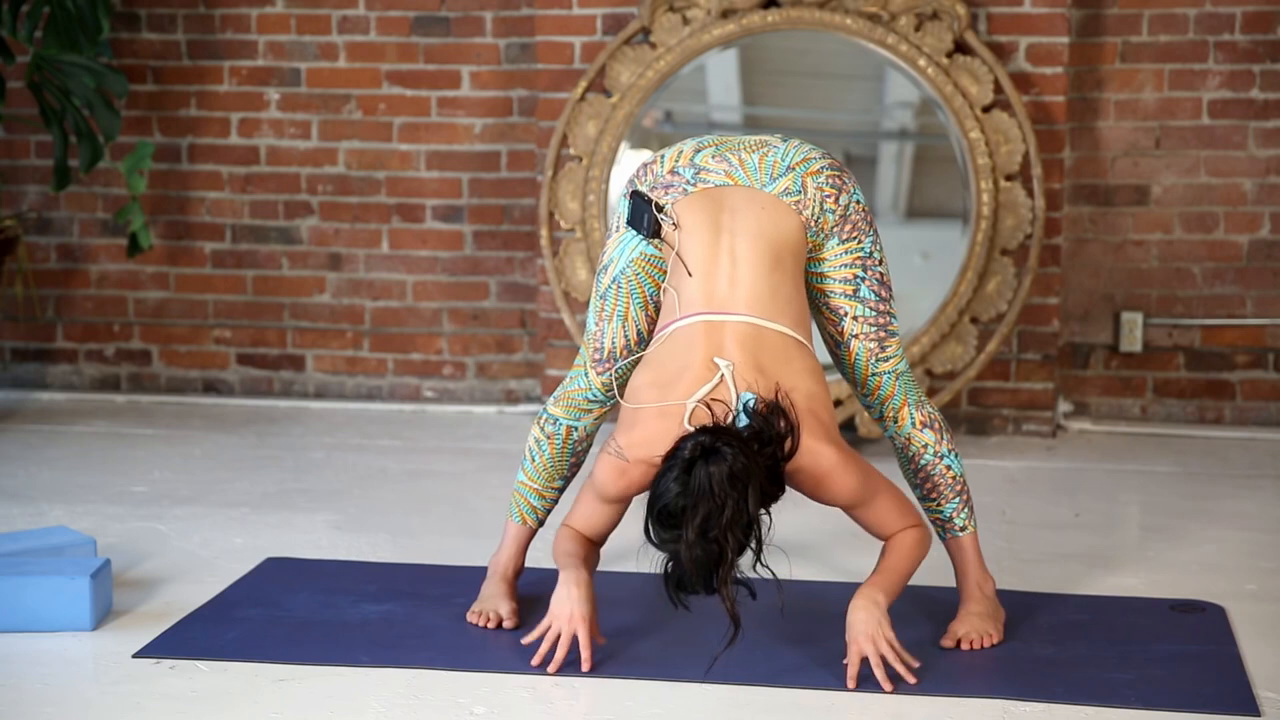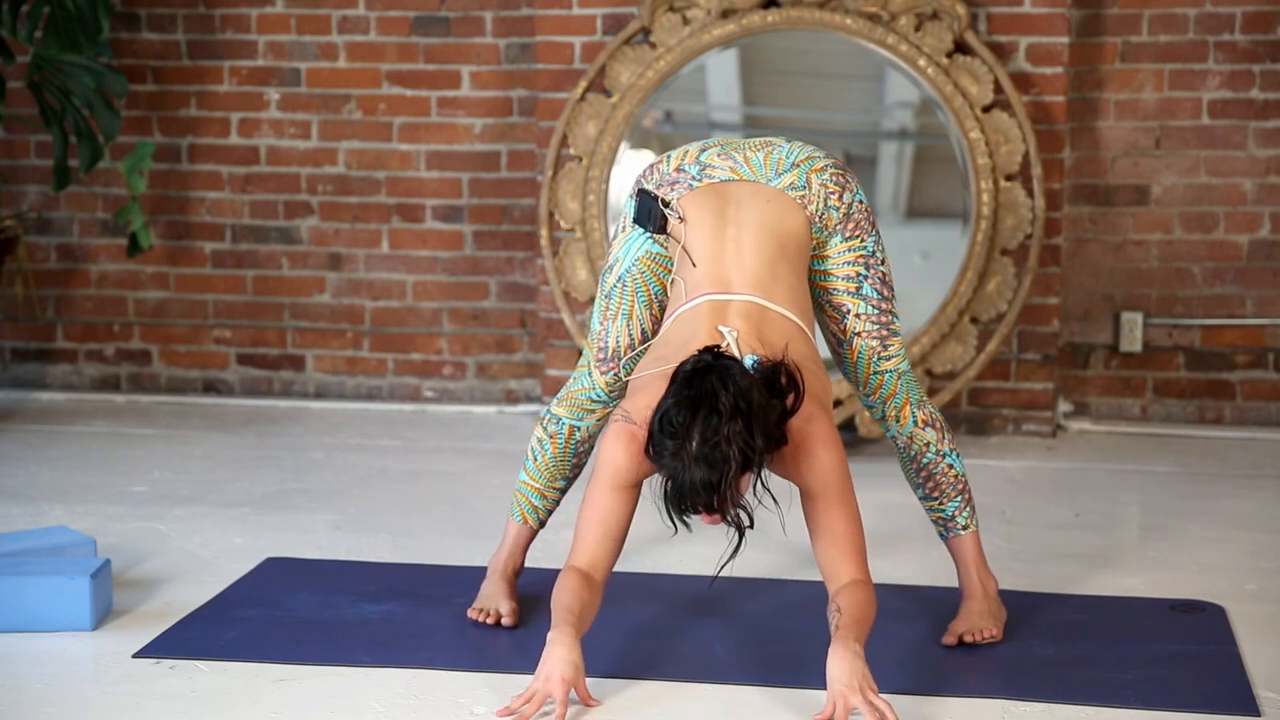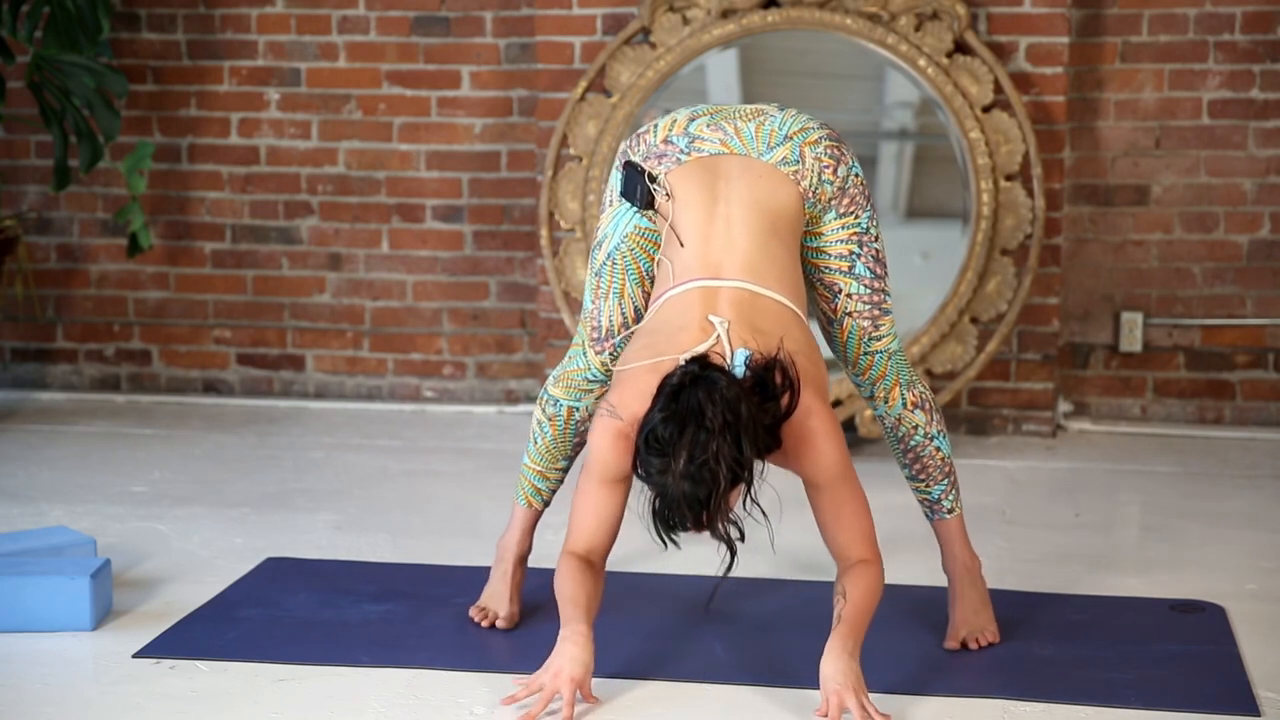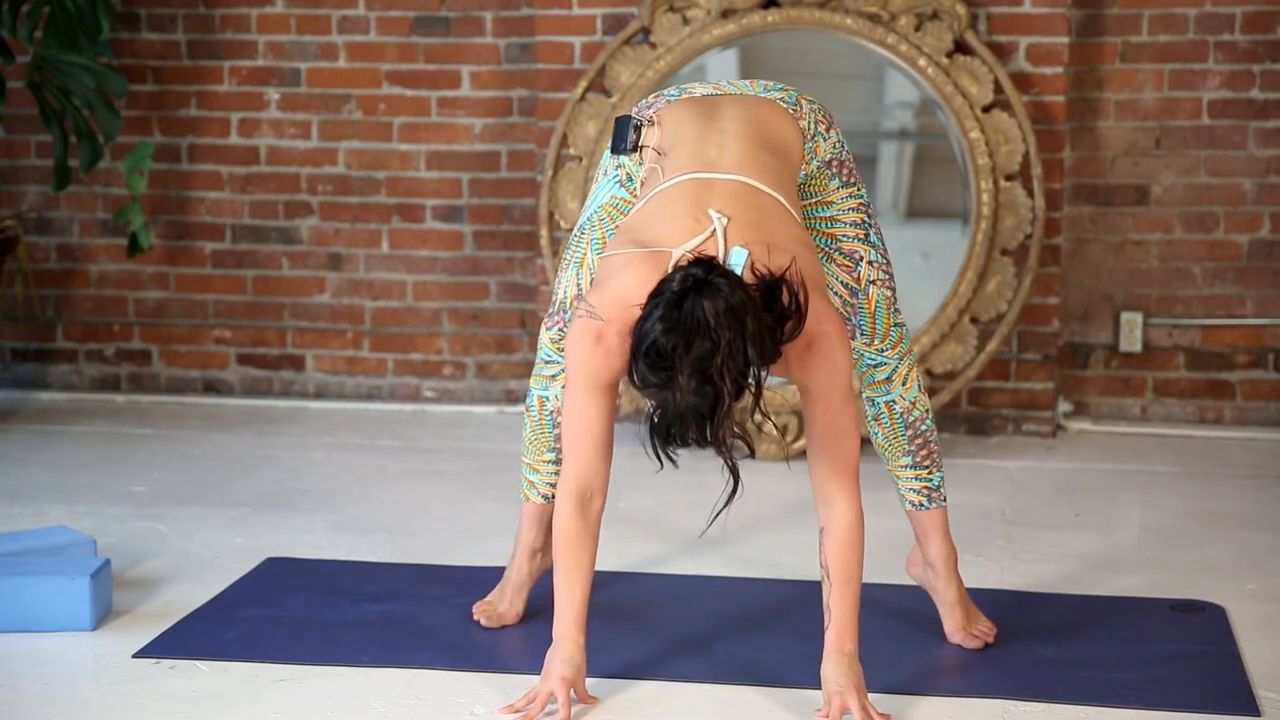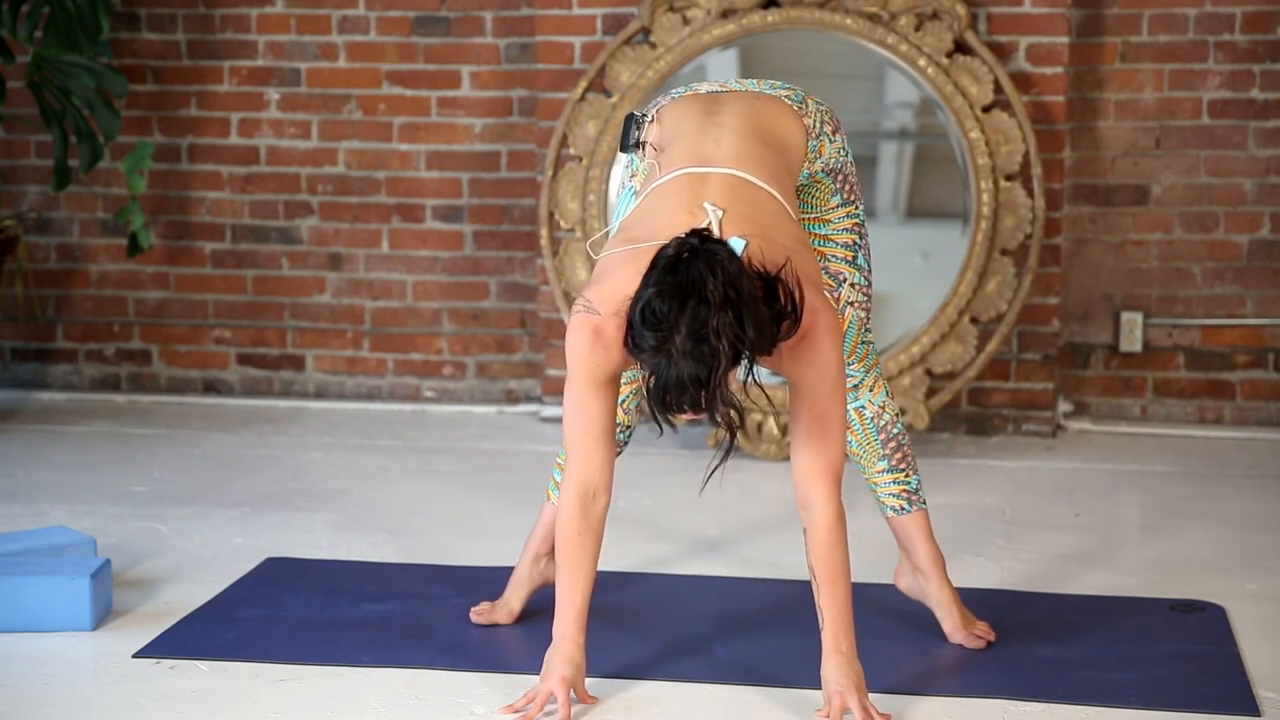
dt=1s
person 1, frame 1
left shoulder: (810, 450)
right shoulder: (637, 448)
left elbow: (911, 528)
right elbow: (576, 530)
left wrist: (871, 599)
right wrist: (573, 580)
left knee: (891, 393)
right knee: (591, 385)
left ankle: (975, 585)
right ankle: (504, 566)
person 1, frame 2
left shoulder: (805, 431)
right shoulder: (634, 427)
left elbow: (849, 581)
right elbow: (584, 569)
left wrist: (845, 654)
right wrist: (561, 642)
left knee: (892, 392)
right knee: (594, 385)
left ankle: (977, 581)
right ankle: (506, 561)
person 1, frame 3
left shoulder: (802, 417)
right shoulder: (624, 410)
left elbow: (860, 559)
right elbow: (583, 552)
left wrist: (842, 653)
right wrist: (575, 638)
left knee: (881, 370)
right knee: (589, 362)
left ankle: (960, 563)
right ankle: (513, 551)
person 1, frame 4
left shoulder: (811, 327)
right shoulder: (605, 320)
left elbow: (838, 498)
right elbow: (581, 492)
left wrist: (841, 658)
right wrist: (565, 646)
left hip: (794, 134)
left knee: (882, 351)
right knee: (561, 349)
left ankle: (936, 560)
right ankle: (530, 552)
person 1, frame 5
left shoulder: (803, 321)
right shoulder: (602, 314)
left elbow: (819, 497)
right elbow: (585, 486)
left wrist: (839, 659)
right wrist: (564, 647)
left knee: (852, 370)
right knee: (608, 391)
left ankle: (924, 569)
right ankle: (539, 557)
